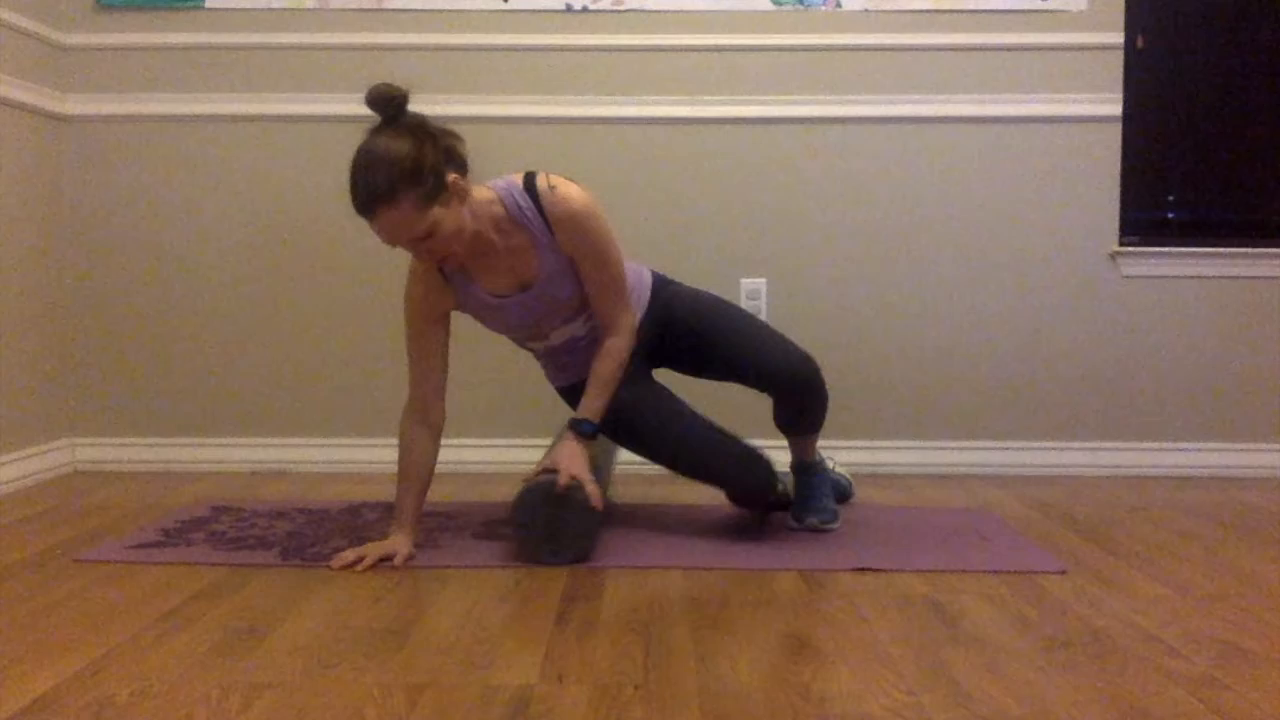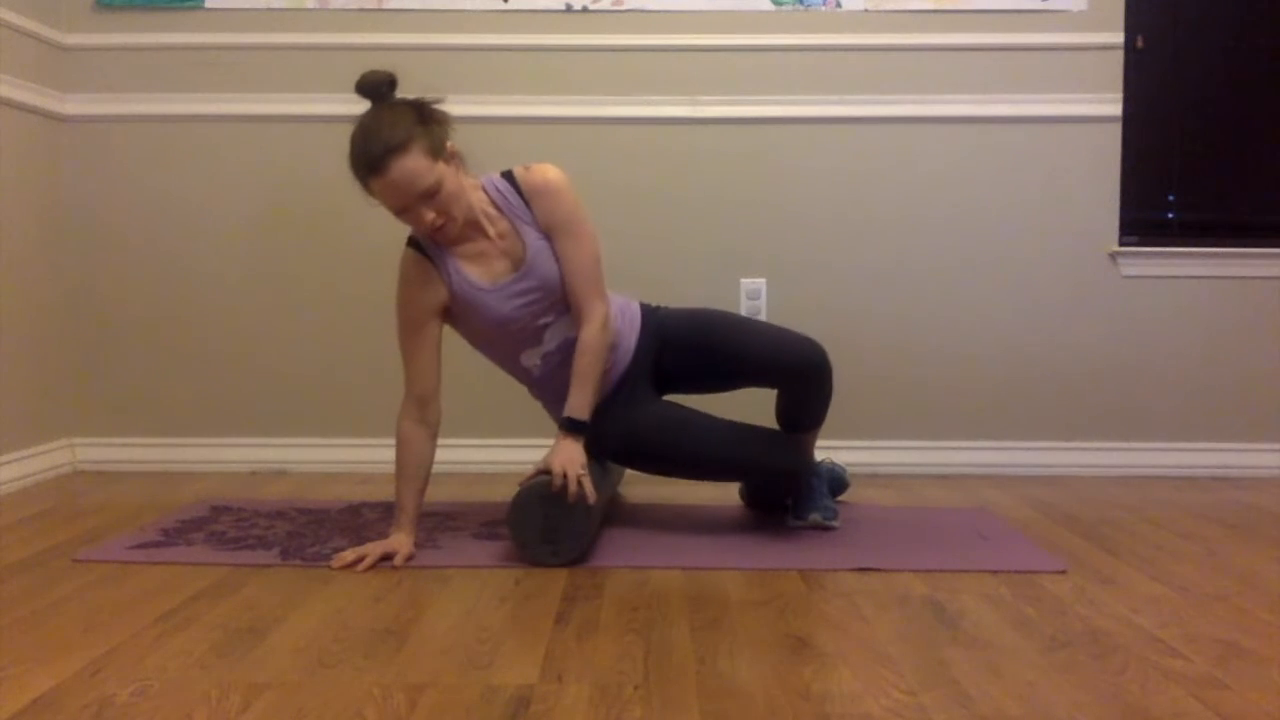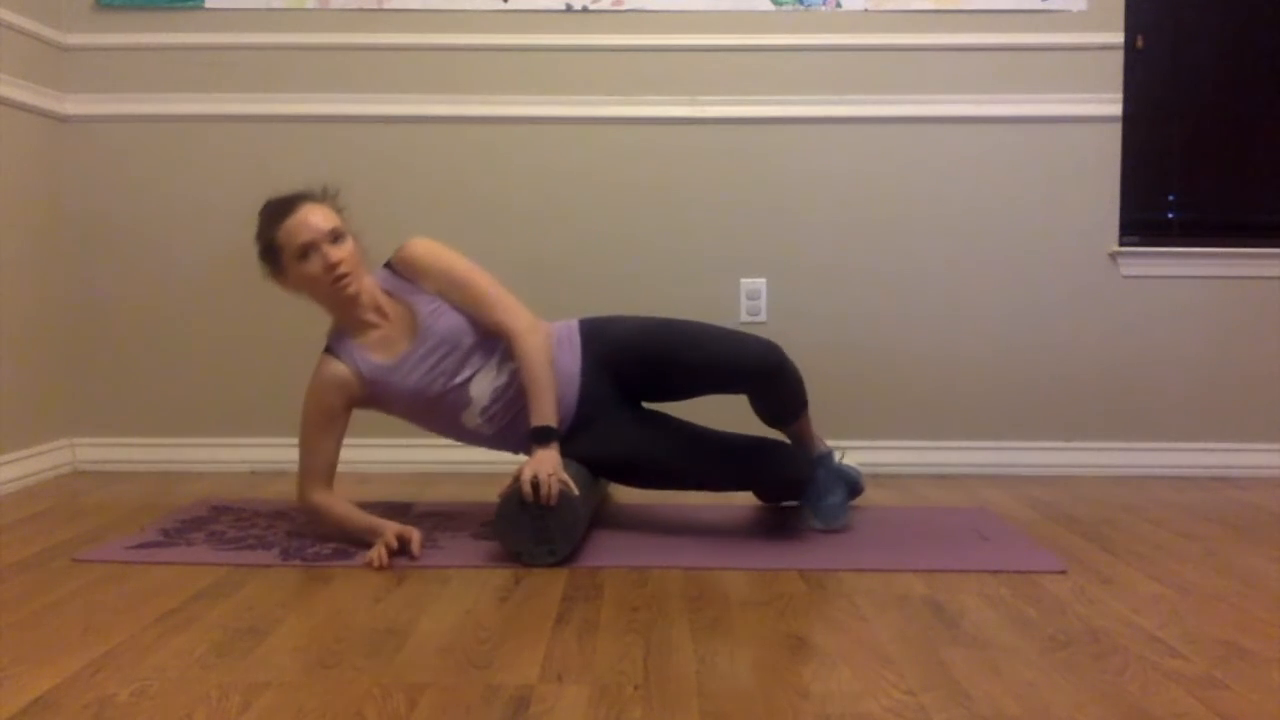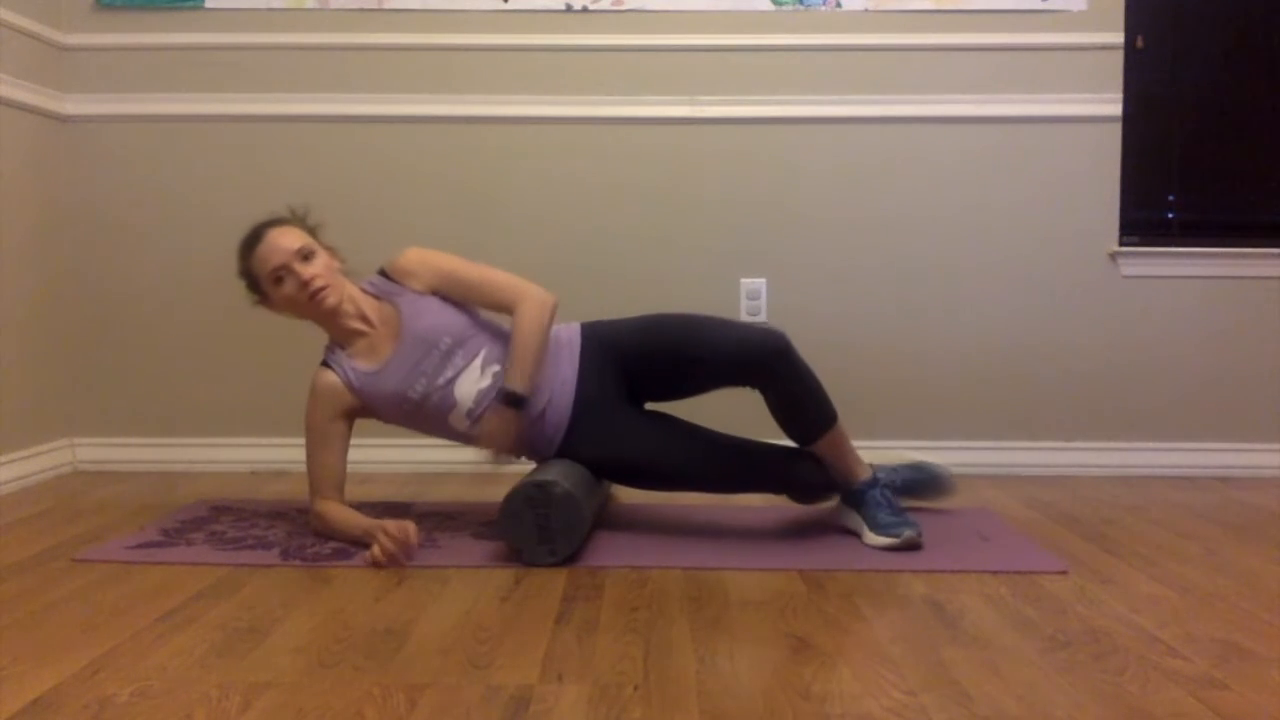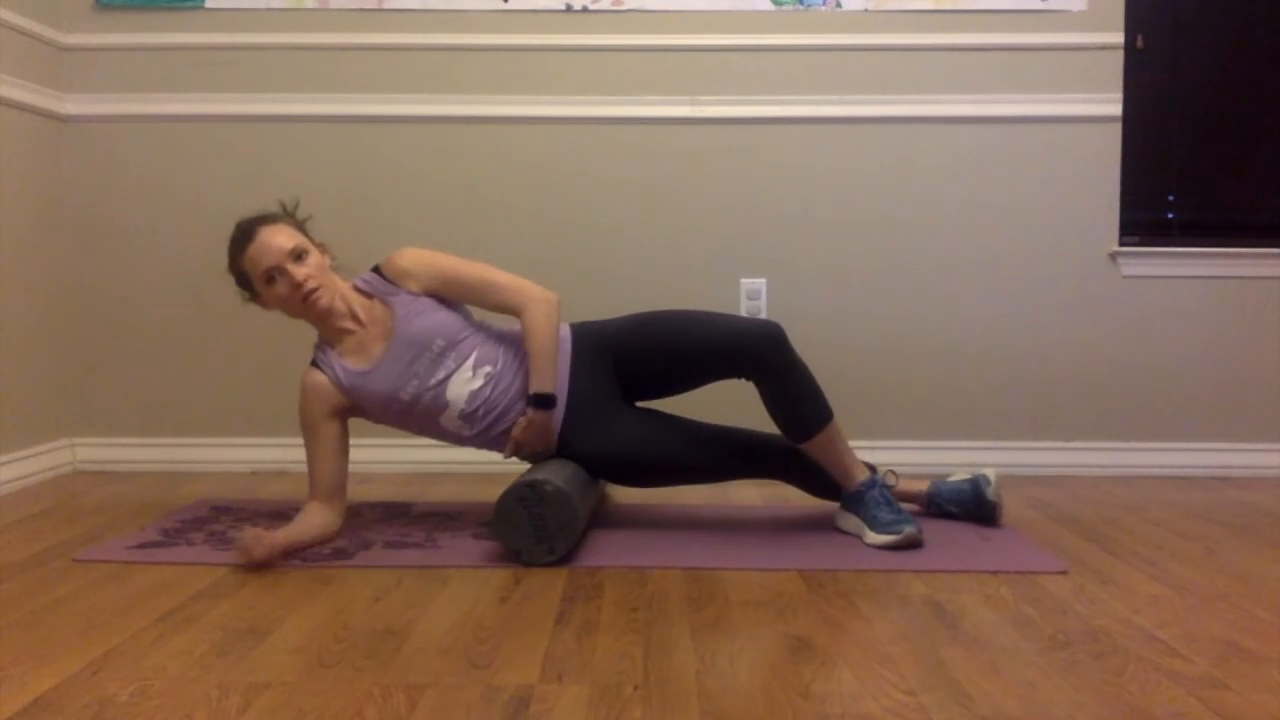
dt=1s
person 1, frame 1
left shoulder: (564, 207)
right shoulder: (432, 279)
left elbow: (620, 328)
right elbow: (424, 409)
left wrist: (577, 437)
right wrist: (402, 529)
left hip: (652, 308)
right hip: (586, 373)
left knee: (797, 374)
right knee: (745, 474)
left ankle: (809, 468)
right ankle: (774, 493)
person 1, frame 2
left shoulder: (541, 188)
right shoulder: (423, 273)
left elbow: (595, 315)
right elbow: (420, 409)
left wrist: (570, 434)
right wrist: (403, 528)
left hip: (640, 336)
right hip: (606, 408)
left knee: (806, 361)
right knee: (780, 463)
left ankle: (805, 470)
right ankle: (780, 488)
person 1, frame 3
left shoulder: (414, 261)
right shoulder: (339, 376)
left elbow: (524, 328)
right elbow: (314, 491)
left wrist: (541, 441)
right wrist: (377, 527)
left hip: (593, 354)
right hip: (578, 432)
left knee: (760, 361)
right knee: (770, 468)
left ankle: (814, 459)
right ankle: (808, 480)
person 1, frame 4
left shoulder: (407, 271)
right shoulder: (334, 387)
left elbow: (535, 299)
right elbow: (324, 504)
left wrist: (515, 402)
right wrist: (376, 530)
left hip: (592, 356)
right hip: (577, 436)
left knee: (765, 350)
right knee: (783, 473)
left ankle: (864, 481)
right ankle: (849, 488)
person 1, frame 5
left shoulder: (403, 271)
right shoulder: (324, 387)
left elbow: (539, 300)
right elbow: (325, 507)
left wrist: (538, 398)
right wrist: (279, 540)
left hip: (585, 359)
right hip: (576, 437)
left knee: (760, 342)
right knee: (771, 456)
left ankle: (874, 488)
right ankle: (866, 492)
